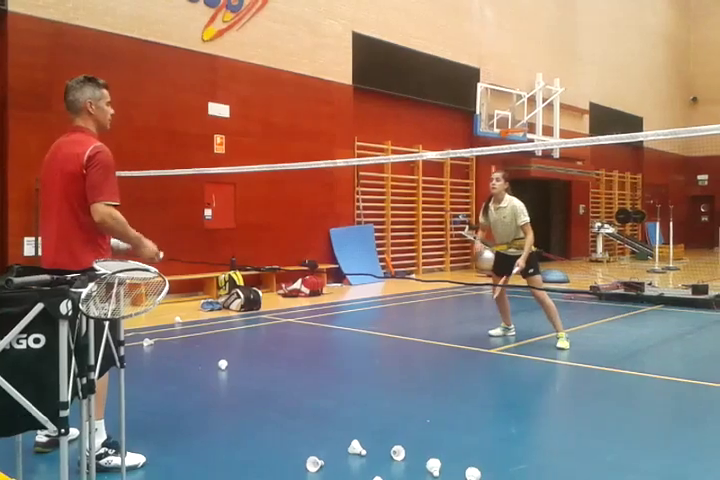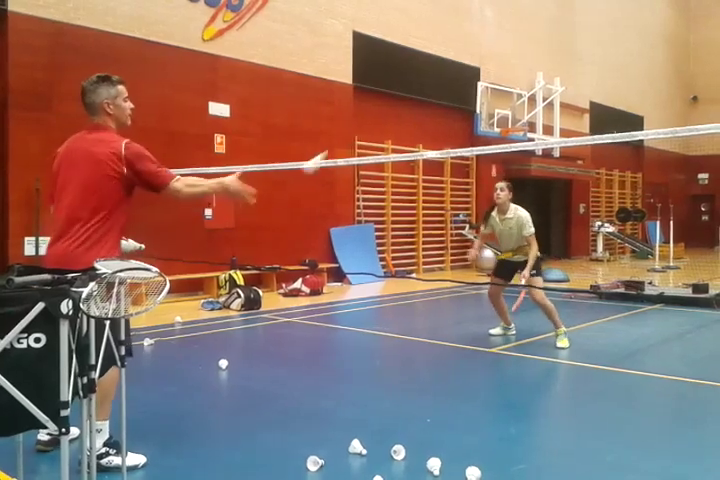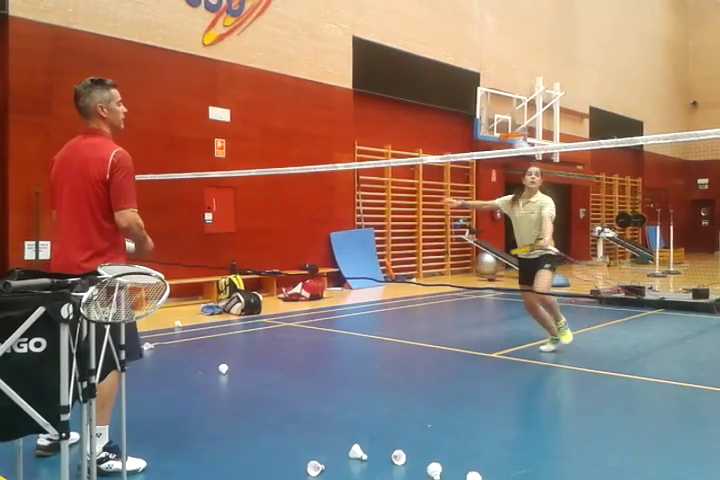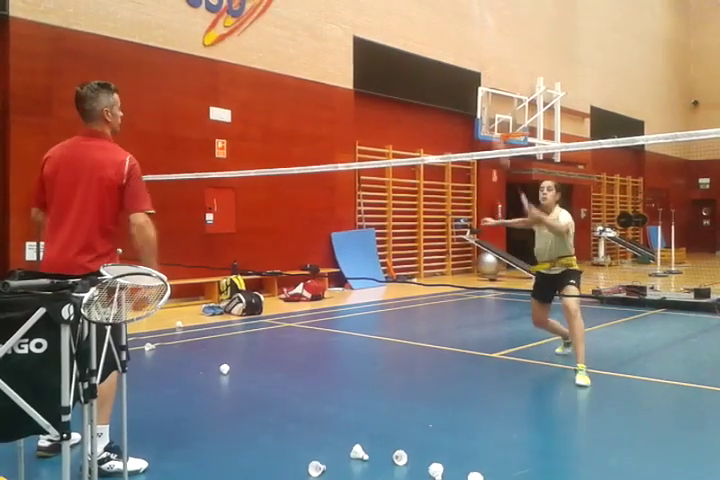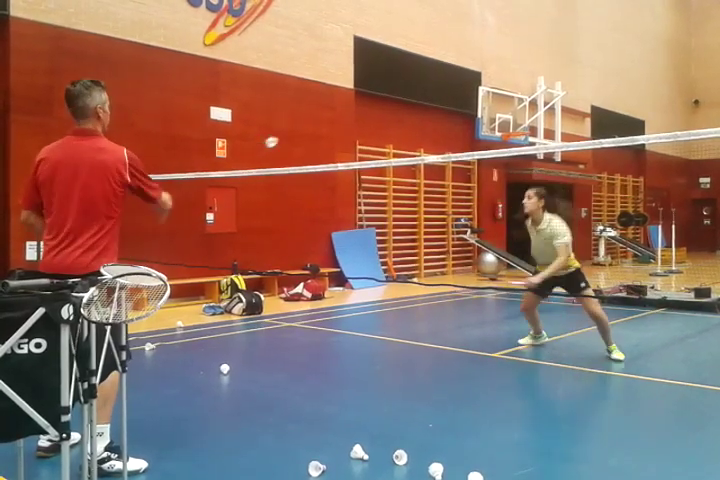
dt=0.4s
person 1, frame 1
left shoulder: (56, 150)
right shoulder: (95, 152)
right elbow: (102, 214)
left wrist: (114, 240)
right wrist: (138, 242)
left hip: (57, 266)
right hip: (85, 269)
left ankle: (49, 429)
right ankle: (98, 446)
person 1, frame 2
left shoulder: (66, 149)
right shoulder: (124, 151)
left elbow: (57, 208)
right elbow: (177, 187)
right wrist: (224, 185)
left hip: (58, 264)
right hip: (93, 268)
right knee: (107, 356)
left ankle: (50, 428)
right ankle: (100, 445)
person 1, frame 3
left shoulder: (63, 155)
right shoulder: (114, 156)
right elbow: (127, 219)
right wrist: (145, 241)
left hip: (64, 270)
right hip: (99, 273)
right knee: (109, 361)
left ankle: (50, 433)
right ankle: (99, 450)
person 1, frame 4
left shoulder: (54, 155)
right shoulder: (123, 162)
left elbow: (37, 214)
right elbow: (140, 224)
right wrist: (150, 273)
left hip: (55, 271)
right hip: (95, 274)
right knee: (106, 362)
left ankle: (50, 434)
right ankle: (101, 450)
person 1, frame 5
left shoulder: (46, 156)
right shoulder: (120, 158)
left elbow: (29, 217)
right elbow: (163, 203)
right wrist: (166, 200)
left hip: (54, 272)
right hip: (95, 274)
right knee: (109, 362)
left ankle: (50, 435)
right ankle: (102, 450)
person 2, frame 1
left shoulder: (516, 205)
right shoulder: (487, 206)
left elbow: (529, 234)
right elbow: (482, 229)
left wrist: (523, 258)
right wrist: (478, 241)
left hip: (523, 252)
right hip: (502, 252)
left knee: (539, 294)
right knee: (498, 291)
left ankle: (561, 334)
right ankle: (508, 326)
person 2, frame 2
left shoulder: (521, 215)
right shoulder: (490, 216)
left elbow: (533, 245)
right elbow: (481, 238)
left wrist: (528, 269)
right wrist: (475, 249)
left hip: (527, 258)
right hip: (507, 258)
left knee: (538, 297)
right knee: (493, 293)
left ankle: (561, 331)
right ankle: (508, 325)
person 2, frame 3
left shoulder: (546, 201)
right shoulder: (512, 201)
left elbow: (548, 222)
right elbow: (485, 204)
left wrist: (547, 238)
right wrist: (461, 204)
left hip: (544, 254)
right hip: (525, 257)
left knee: (541, 292)
right knee: (530, 304)
left ankle: (561, 322)
right ankle: (555, 337)
person 2, frame 4
left shoulder: (564, 217)
right shoulder: (537, 216)
left elbow: (561, 229)
right elbow: (524, 222)
left wrist: (541, 217)
right wrist: (497, 222)
left hip: (566, 270)
right hip: (544, 272)
left knee: (572, 309)
right knee: (539, 321)
left ankle: (581, 368)
right ankle: (568, 337)
person 2, frame 5
left shoulder: (556, 226)
right shoulder: (530, 223)
left elbow: (563, 259)
left wrist: (540, 278)
left hip: (567, 271)
right hip: (545, 269)
left knee: (595, 312)
right knee: (526, 308)
left ankle: (611, 346)
right ankle: (538, 335)
